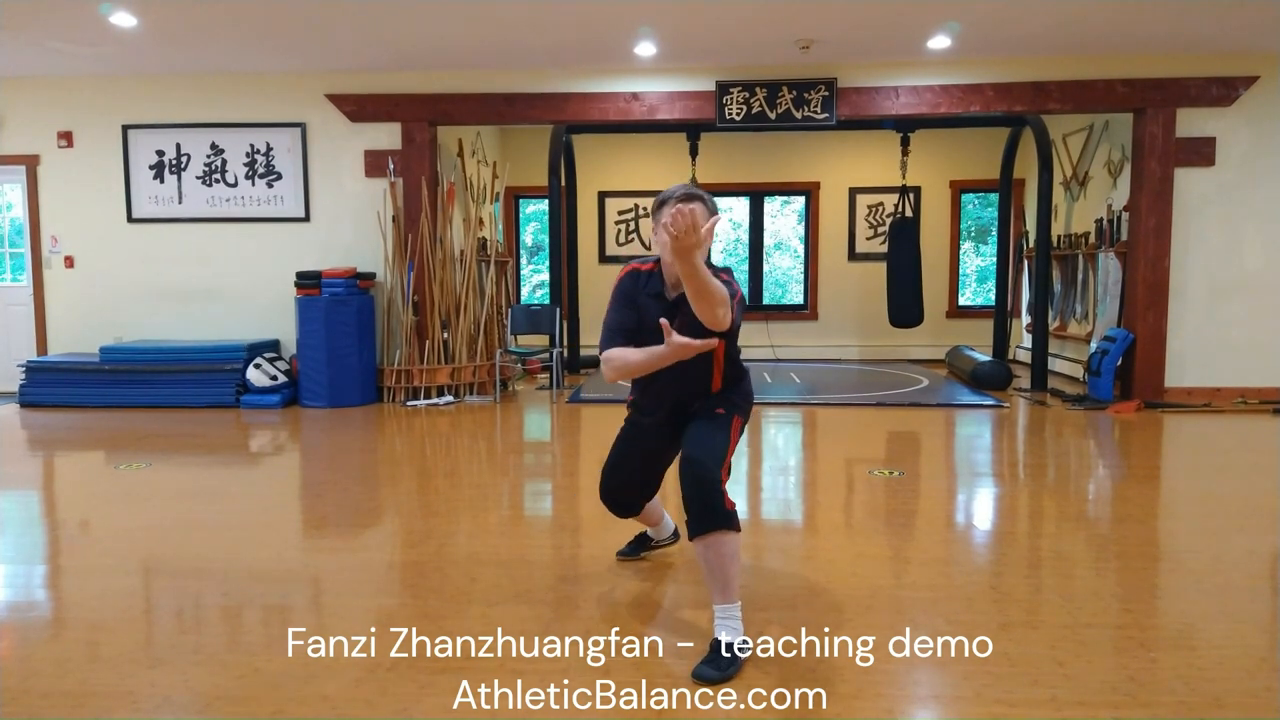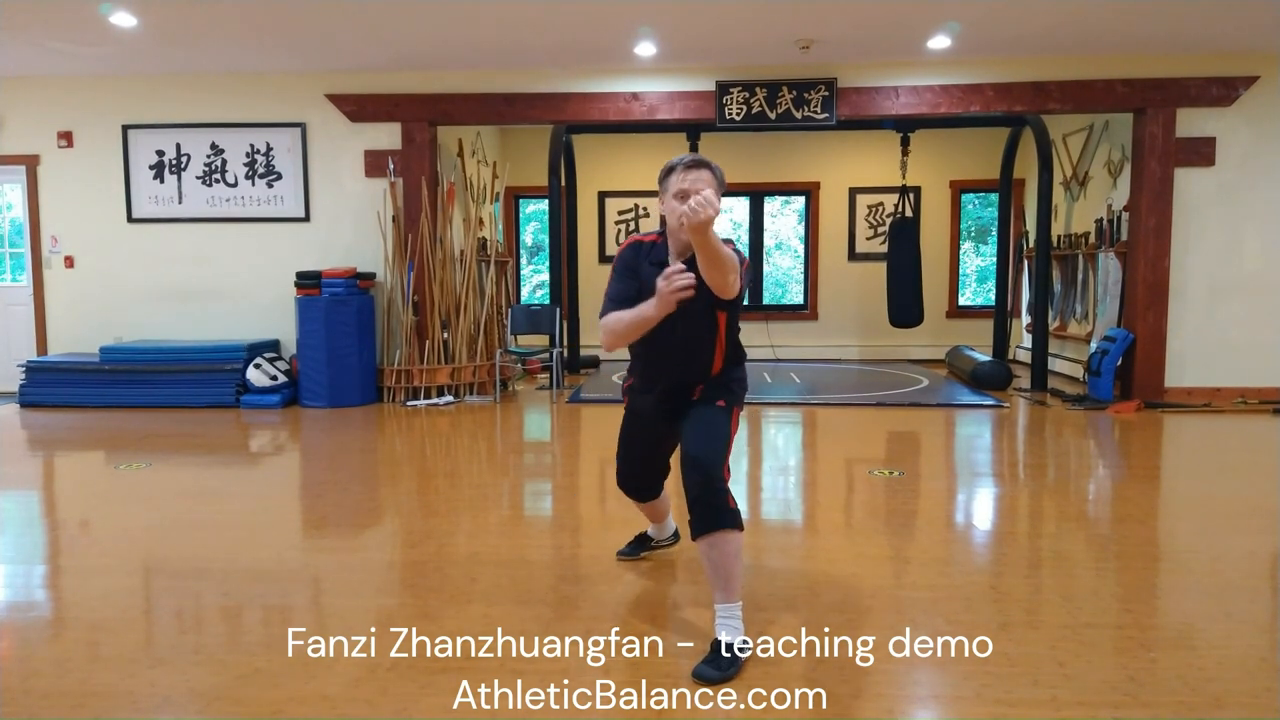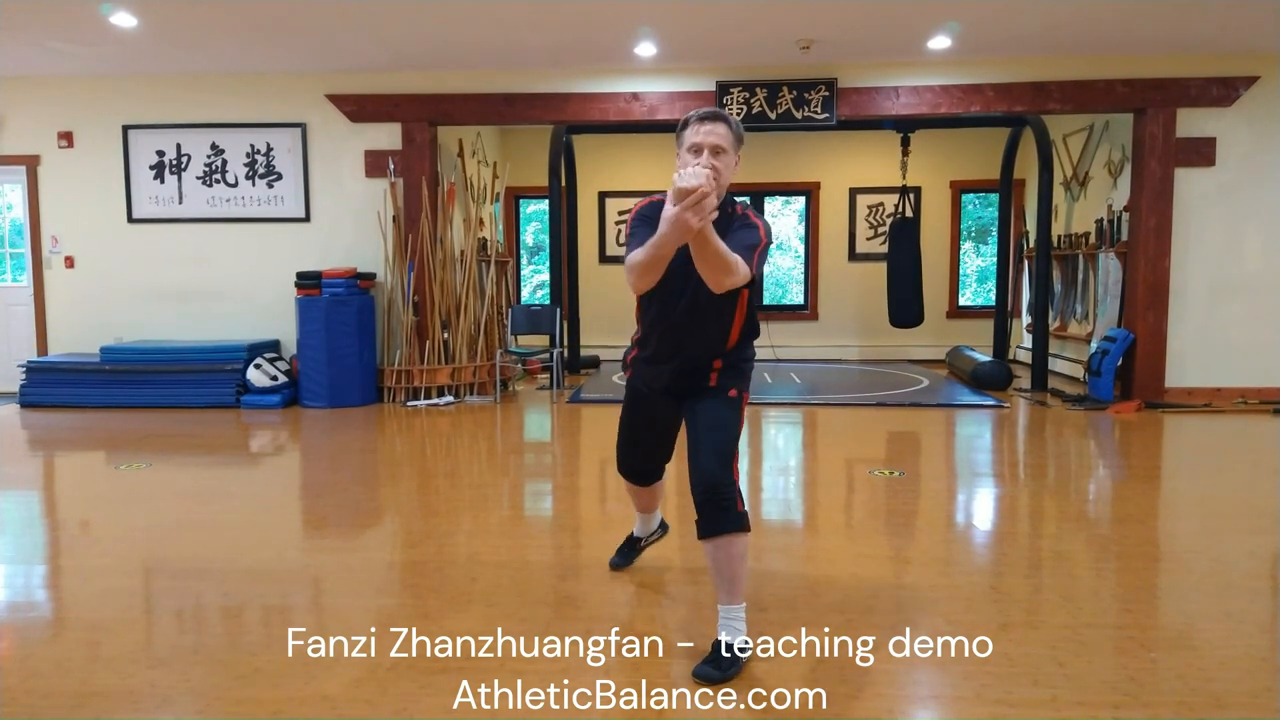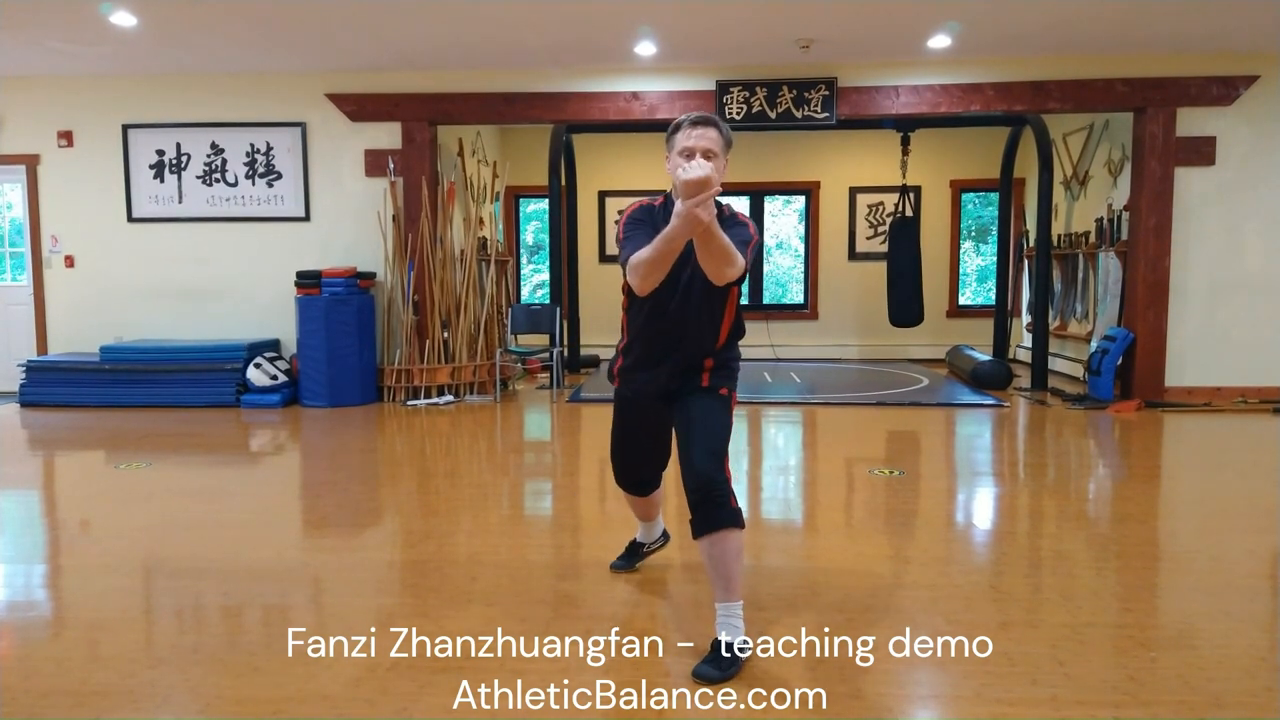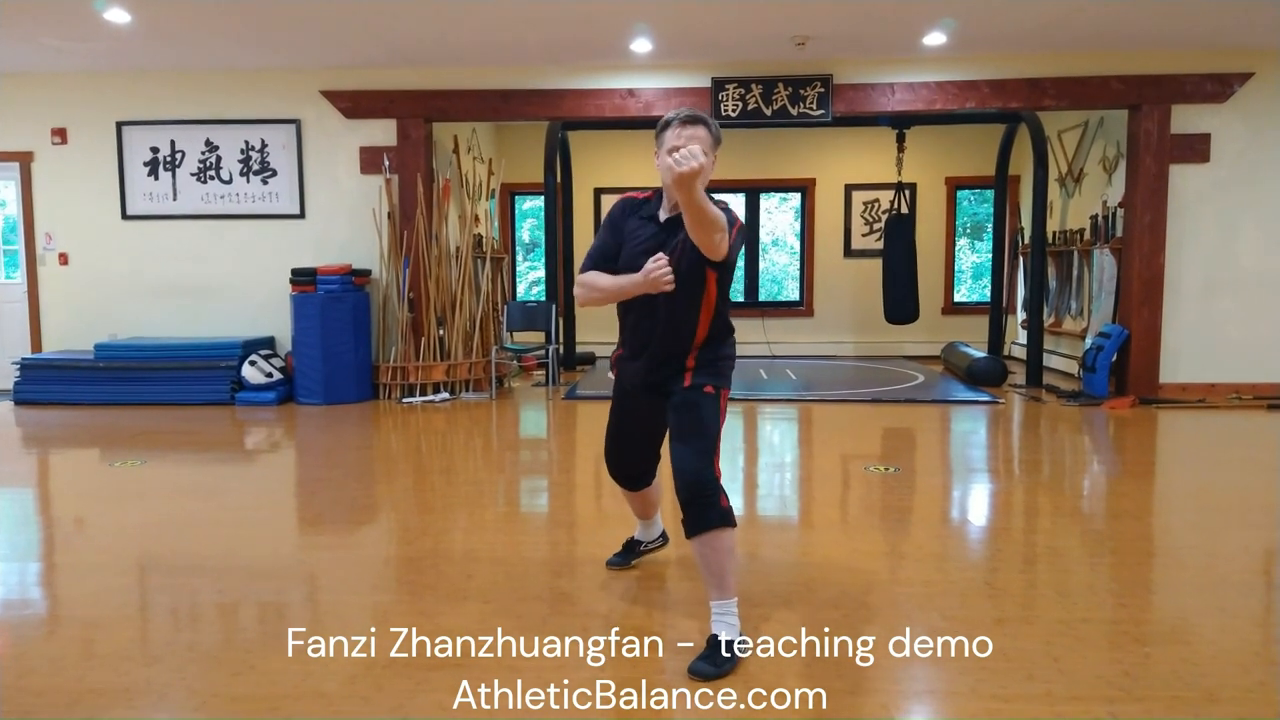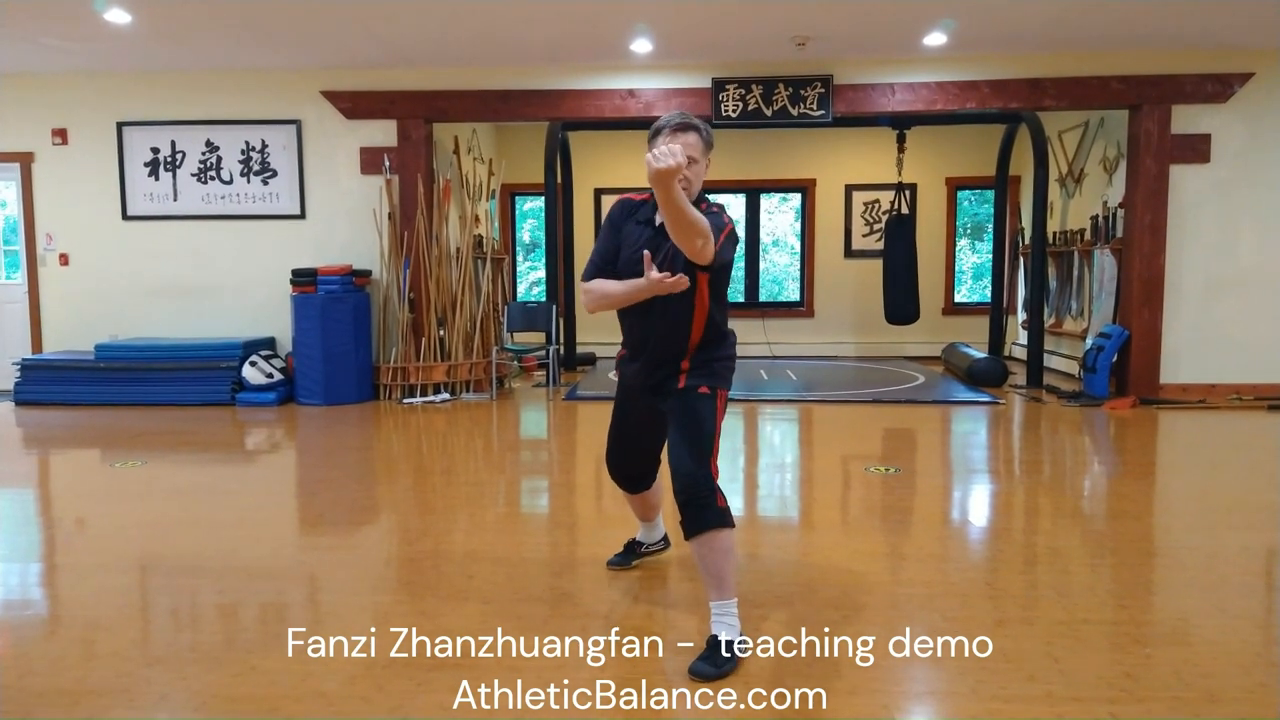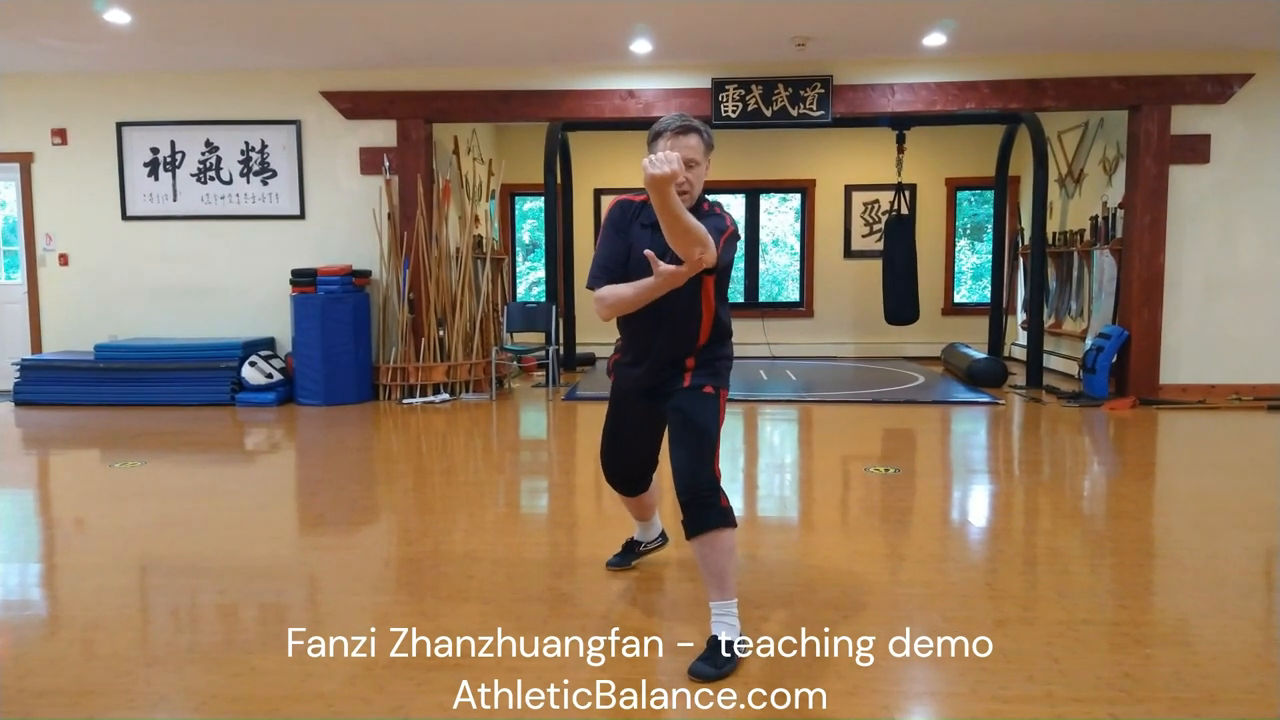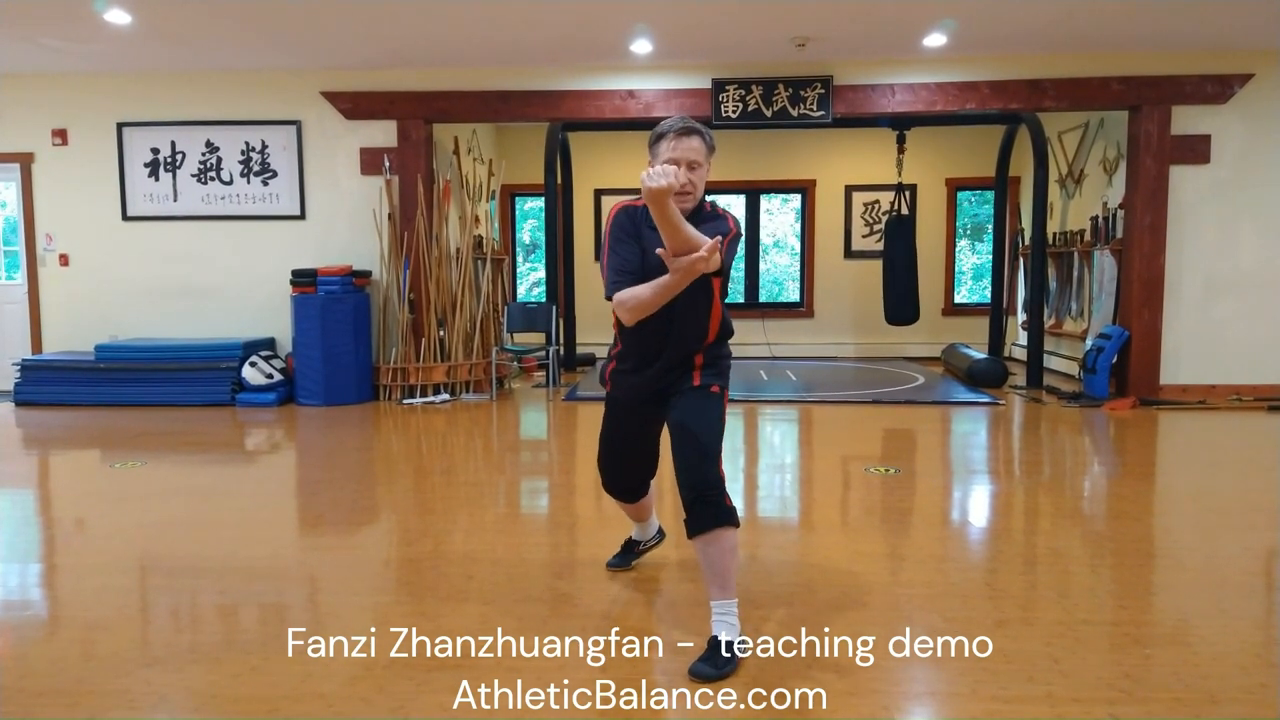
dt=0.4s
person 1, frame 1
left shoulder: (722, 283)
right shoulder: (633, 280)
left elbow: (715, 316)
right elbow: (611, 366)
left wrist: (689, 258)
right wrist: (670, 352)
left hip: (716, 402)
right hip: (653, 406)
left knee: (702, 481)
right knee: (617, 493)
left ankle: (730, 634)
right ankle: (661, 531)
person 1, frame 2
left shoulder: (728, 256)
right shoulder: (636, 254)
left elbow: (726, 284)
right elbow: (608, 336)
left wrist: (702, 231)
right wrist: (659, 302)
left hip: (712, 391)
right hip: (649, 391)
left knee: (706, 485)
right knee: (636, 480)
left ankle: (731, 635)
right ankle: (662, 533)
person 1, frame 3
left shoulder: (749, 225)
right shoulder: (649, 212)
left elbow: (725, 279)
right elbow: (637, 278)
left wrist: (699, 225)
right wrist: (671, 233)
left hip: (718, 373)
right hip: (651, 368)
left knee: (714, 484)
right knee: (636, 466)
left ankle: (733, 636)
right ankle: (648, 527)
person 1, frame 4
left shoulder: (737, 226)
right shoulder: (640, 217)
left elbow: (724, 272)
right elbow: (639, 279)
left wrist: (703, 218)
right wrist: (679, 226)
left hip: (706, 374)
right hip: (638, 373)
left knee: (707, 482)
right knee: (633, 475)
left ankle: (732, 633)
right ankle: (651, 534)
person 1, frame 5
left shoulder: (721, 218)
right shoulder: (627, 212)
left elbow: (711, 241)
right elbow: (583, 289)
left wrist: (690, 188)
right wrist: (642, 282)
left hip: (699, 370)
right hip: (637, 365)
left knee: (697, 481)
right knee: (626, 466)
left ankle: (726, 630)
right ankle: (649, 533)
person 1, frame 6
left shoulder: (716, 222)
right shoulder: (624, 213)
left elbow: (694, 244)
right elbow: (590, 296)
left wrist: (667, 188)
right wrist: (648, 286)
left hip: (698, 370)
right hip: (640, 366)
left knee: (694, 481)
right knee: (627, 468)
left ankle: (727, 629)
right ankle: (652, 536)
person 1, frame 7
left shoulder: (719, 223)
right shoulder: (623, 213)
left elbow: (696, 251)
right elbow: (603, 303)
left wrist: (665, 195)
right wrist: (662, 281)
left hip: (697, 370)
right hip: (635, 367)
left knee: (697, 482)
right knee: (622, 470)
left ankle: (726, 630)
right ankle: (649, 534)
person 1, frame 8
left shoulder: (721, 223)
right shoulder: (624, 218)
left elbow: (703, 255)
right elbow: (626, 309)
left wrist: (664, 209)
right wrist: (681, 274)
left hip: (697, 371)
right hip: (632, 372)
left knee: (702, 482)
right knee: (621, 479)
left ankle: (727, 630)
right ankle: (646, 532)
